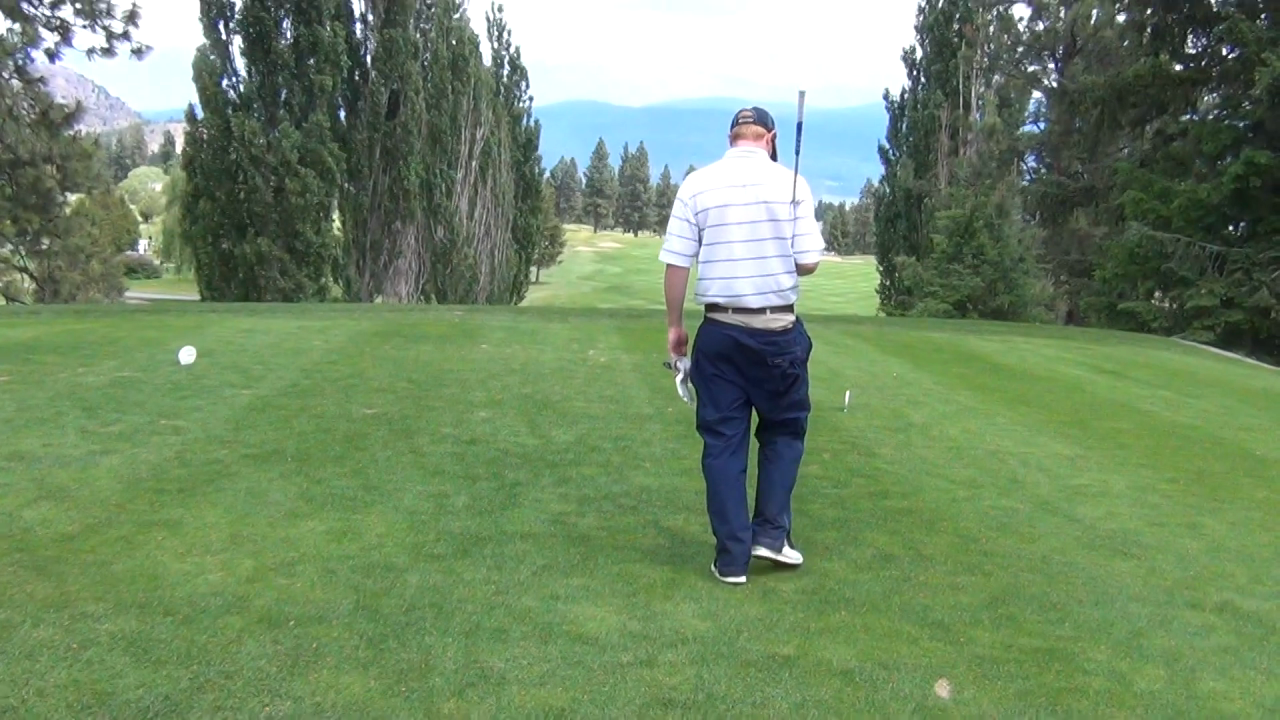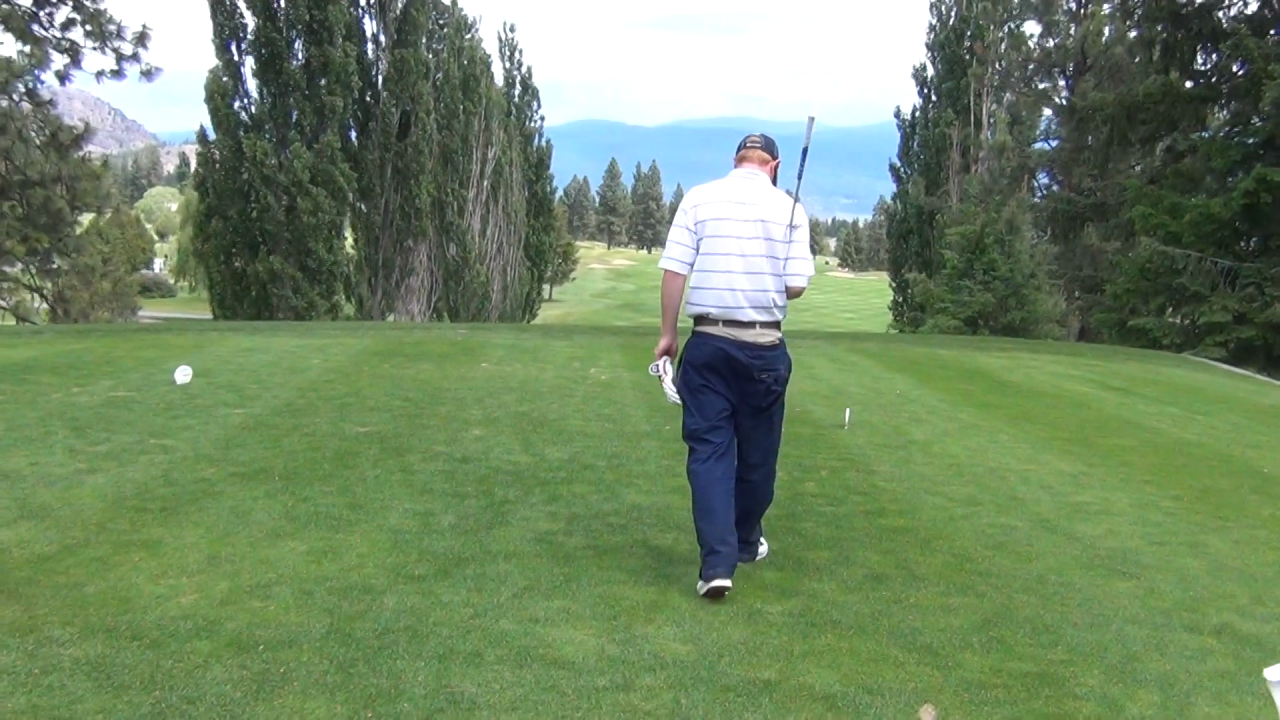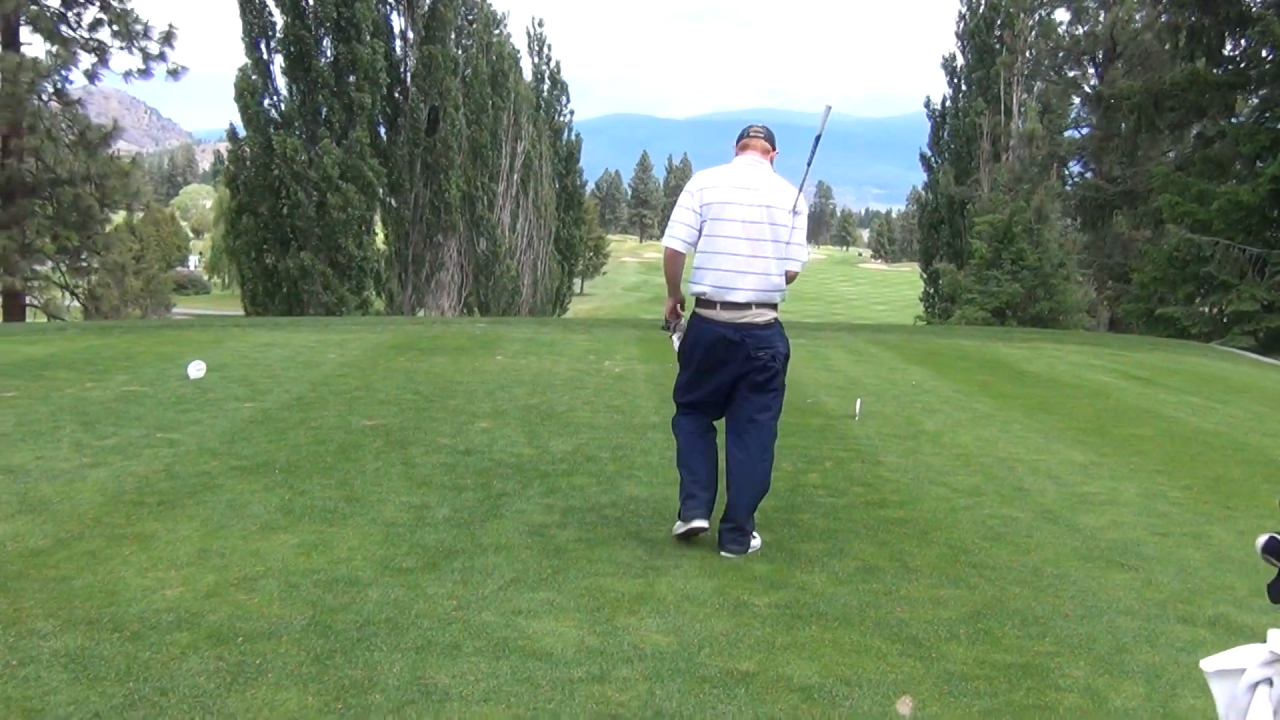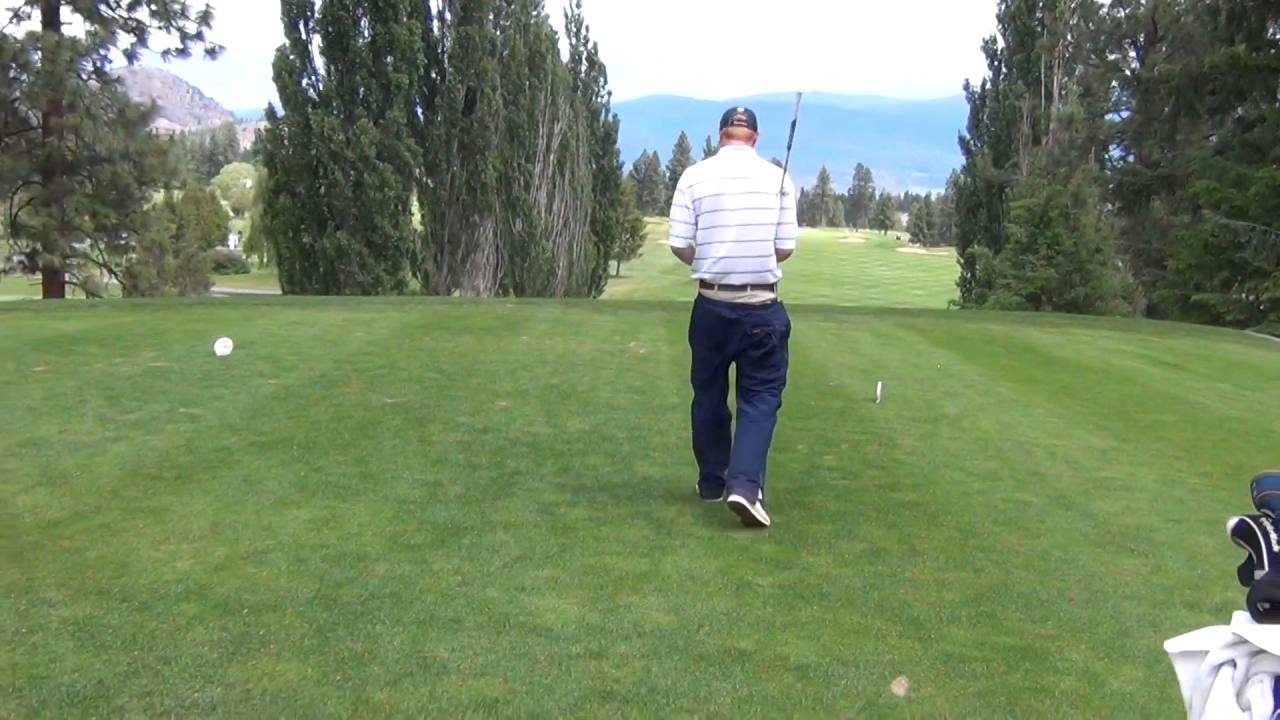
dt=0.4s
person 1, frame 1
left shoulder: (696, 184)
right shoulder: (791, 182)
left elbow: (677, 263)
right elbow: (808, 262)
left wrist: (674, 325)
left hip: (720, 331)
right hip: (778, 330)
left knee: (723, 442)
right knee: (784, 429)
left ankle: (732, 556)
right ankle: (771, 533)
person 1, frame 2
left shoulder: (698, 198)
right shoulder: (789, 208)
left elbow: (674, 270)
right elbow: (796, 286)
left wrist: (667, 333)
left hip: (707, 344)
right hip: (763, 347)
left knee: (709, 452)
right knee: (758, 452)
left ankle: (717, 563)
right ankle: (745, 542)
person 1, frame 3
left shoulder: (703, 182)
right shoulder: (790, 196)
left elbow: (674, 248)
right elbow: (792, 271)
left wrist: (673, 296)
left hip: (708, 322)
right hip: (762, 329)
left knee: (693, 413)
right knee: (754, 430)
left ankle: (695, 510)
right ankle: (737, 533)
person 1, frame 4
left shoulder: (695, 176)
right shoulder: (777, 177)
left elbow: (679, 245)
right elbow: (785, 248)
left hip: (712, 304)
right hip: (761, 307)
left knee: (708, 396)
right knee: (760, 401)
left ankle: (711, 481)
right ankle: (744, 485)
